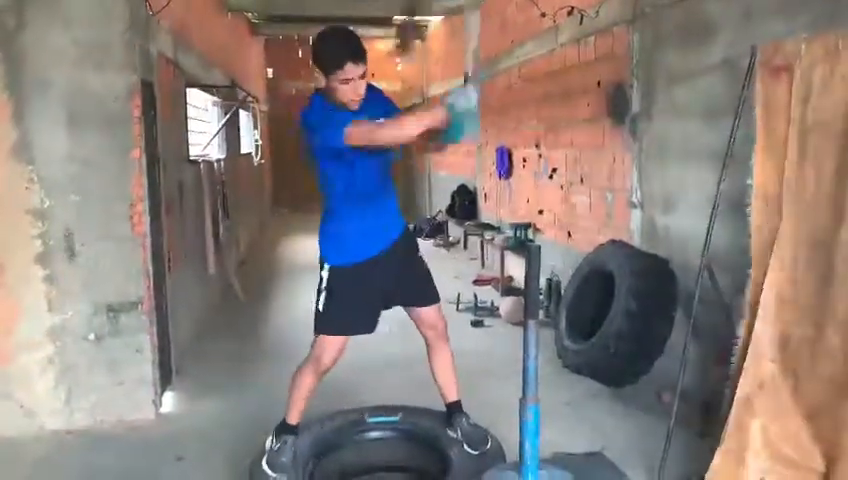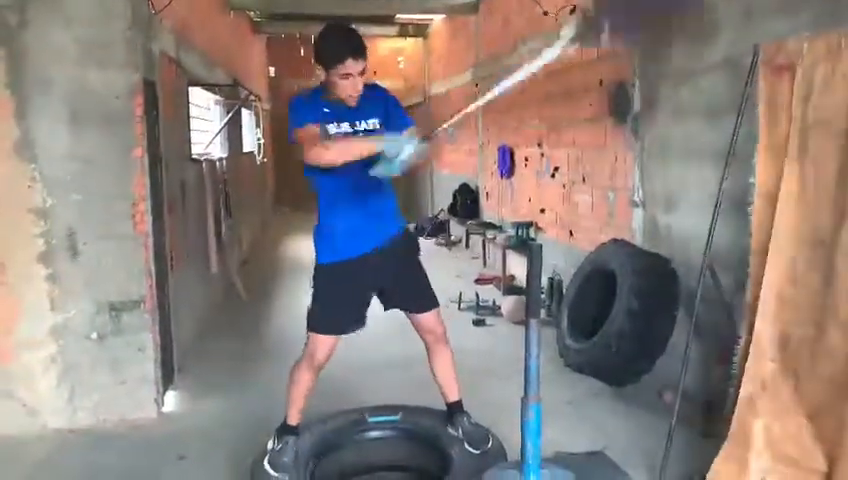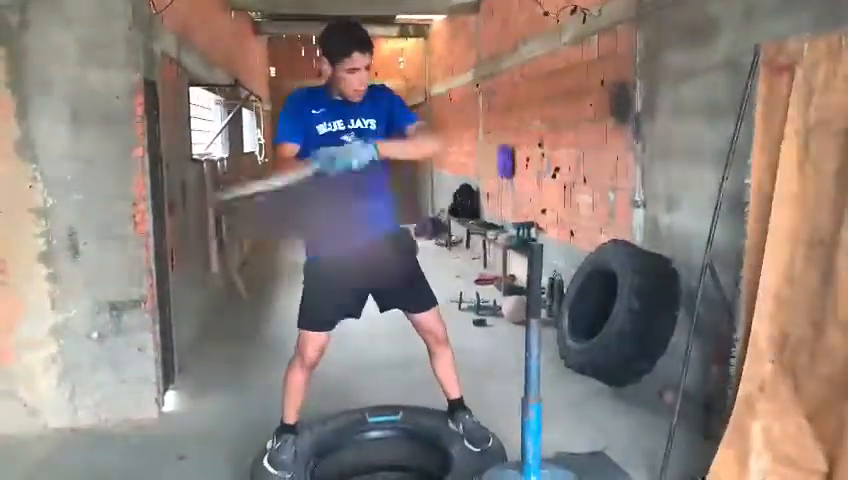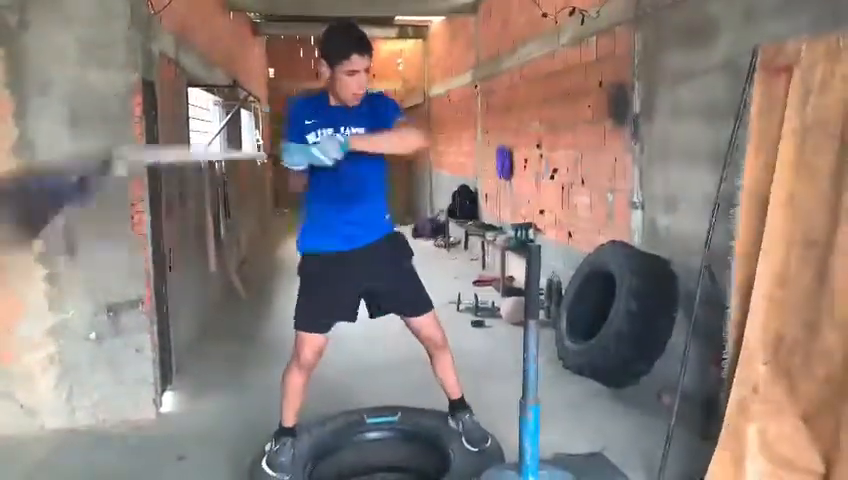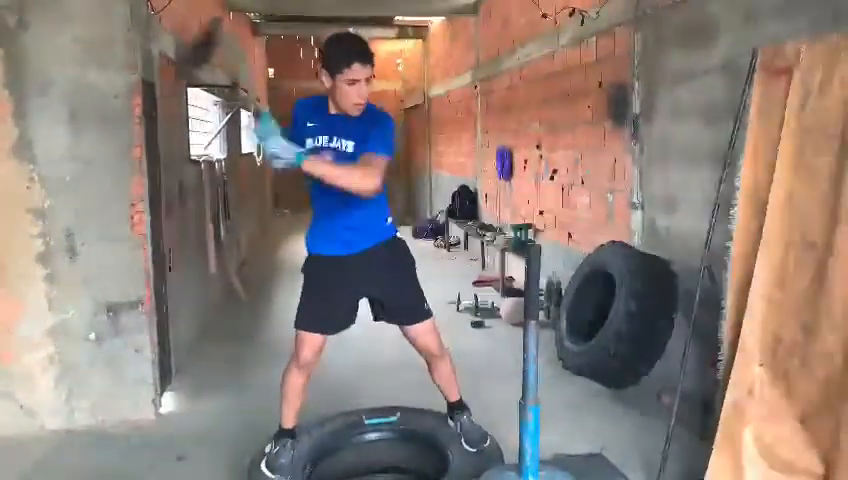
dt=0.1s
person 1, frame 1
left shoulder: (375, 99)
right shoulder: (315, 114)
left elbow: (409, 133)
right elbow: (389, 134)
left wrist: (450, 126)
right wrist: (449, 108)
left hip: (394, 240)
right hip: (347, 255)
left knee: (436, 327)
right knee: (323, 356)
left ankle: (456, 416)
right ankle: (286, 433)
person 1, frame 2
left shoulder: (379, 99)
right shoulder: (304, 106)
left elbow: (416, 143)
right elbow: (316, 154)
left wrist: (403, 147)
right wrist: (381, 143)
left hip: (392, 240)
right hip: (340, 254)
left knee: (435, 331)
right knee: (317, 353)
left ankle: (457, 415)
right ankle: (287, 434)
person 1, frame 3
left shoulder: (384, 100)
right shoulder: (300, 106)
left elbow: (429, 144)
right elbow: (285, 170)
left wrist: (375, 148)
right wrist: (321, 163)
left hip: (386, 241)
right hip: (330, 250)
left knee: (435, 332)
right knee: (308, 352)
left ankle: (459, 412)
right ankle: (286, 434)
person 1, frame 4
left shoulder: (378, 106)
right shoulder: (302, 112)
left elbow: (416, 140)
right elbow: (296, 181)
left wrist: (350, 142)
right wrist: (298, 160)
left hip: (379, 244)
right hip: (325, 253)
left knee: (433, 336)
right knee: (306, 354)
left ankle: (459, 411)
right ankle: (285, 436)
person 1, frame 5
left shoulder: (377, 121)
right shoulder: (306, 112)
left elbow: (369, 182)
right elbow: (295, 164)
left wrist: (306, 159)
right wrist: (284, 153)
left hip: (381, 249)
right hip: (328, 255)
left knee: (431, 345)
right knee: (304, 355)
left ankle: (458, 412)
right ankle: (285, 436)
